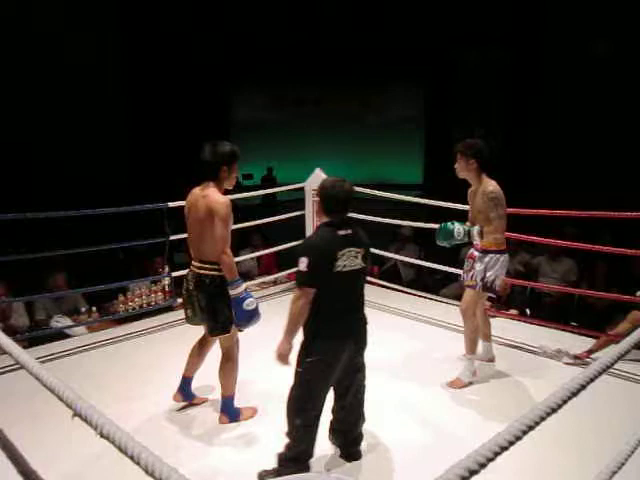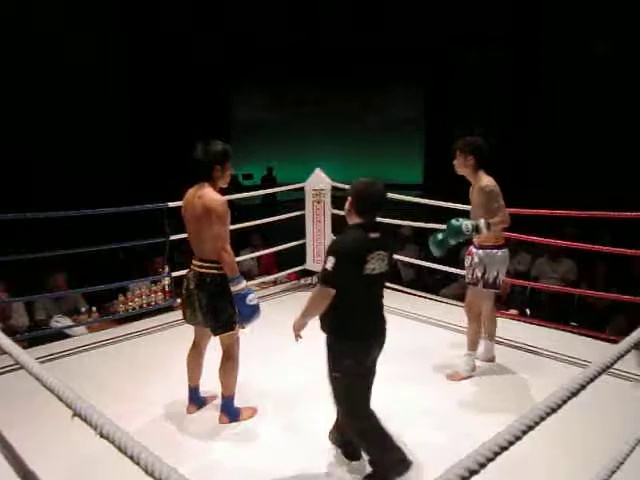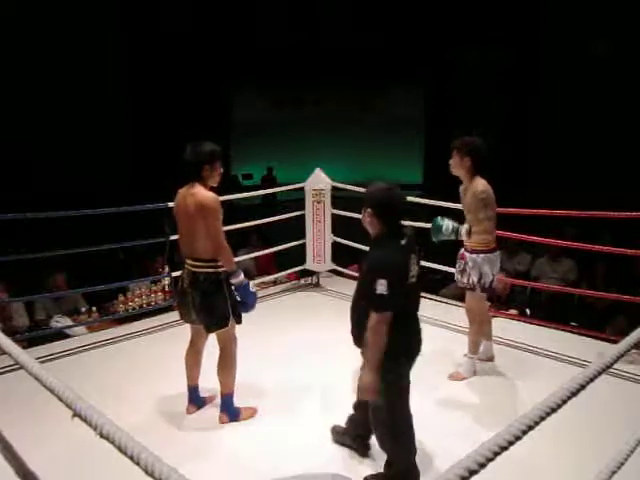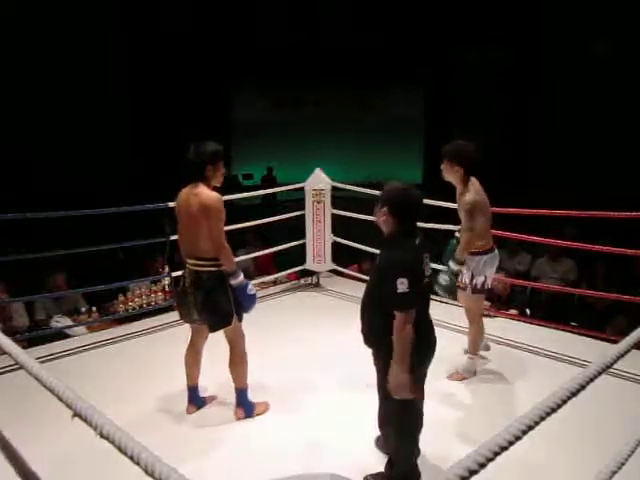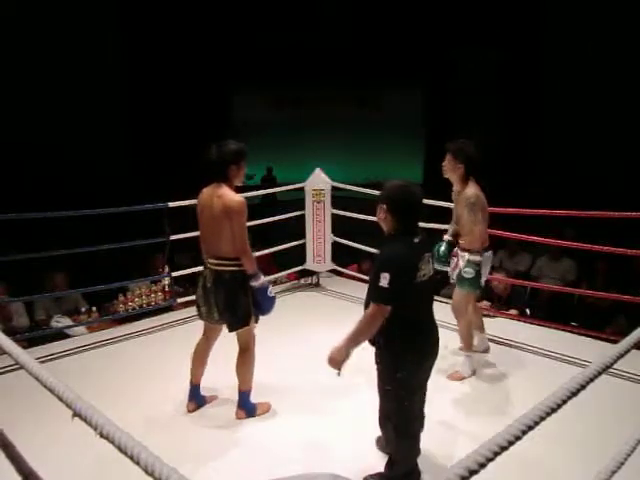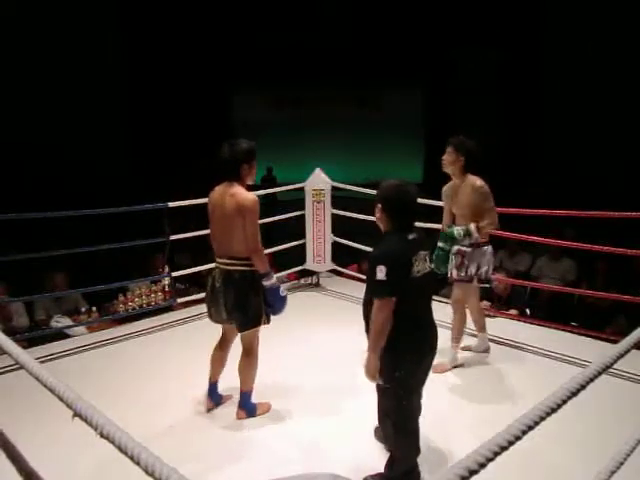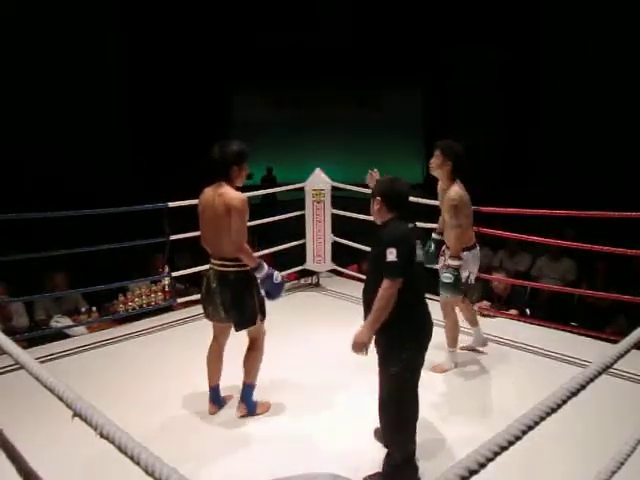
dt=0.4s
person 1, frame 1
left shoulder: (315, 244)
right shoulder: (359, 238)
left elbow: (304, 296)
left wrist: (287, 338)
left hip: (325, 338)
right hip: (355, 331)
left knee: (304, 401)
right knee: (350, 392)
right ankle: (349, 443)
person 1, frame 2
left shoulder: (345, 244)
right shoulder: (382, 241)
left elbow: (325, 292)
left wrist: (302, 319)
left hip: (347, 336)
right hip: (373, 330)
left knee: (350, 399)
right knee: (355, 389)
right ankle: (347, 438)
person 1, frame 3
left shoulder: (383, 259)
right shoulder: (403, 242)
left elbow: (380, 321)
left wrist: (370, 368)
left hip: (392, 348)
right hip: (403, 340)
left knee: (388, 409)
right knee: (368, 390)
right ankle: (356, 434)
person 1, frame 4
left shoulder: (397, 258)
right shoulder: (412, 243)
left elbow: (404, 320)
left wrist: (399, 367)
left hip: (402, 350)
right hip: (418, 344)
left knee: (398, 408)
right knee: (404, 406)
right ankle: (395, 442)
person 1, frame 5
left shoulder: (392, 255)
right shoulder: (420, 244)
left elbow: (378, 312)
left wrist: (345, 347)
left hip: (400, 349)
right hip: (424, 340)
left knee: (396, 409)
right knee: (410, 404)
right ankle: (401, 444)
person 1, frame 6
left shoulder: (386, 250)
right shoulder: (418, 242)
left elbow: (384, 307)
left wrist: (373, 353)
left hip: (399, 345)
right hip: (424, 338)
left knee: (396, 406)
right knee: (406, 400)
right ankle: (392, 434)
person 1, frame 7
left shoulder: (392, 235)
right shoulder: (403, 229)
left elbow: (390, 286)
left wrist: (367, 328)
right wrist: (381, 184)
left hip: (400, 332)
right hip: (412, 327)
left knee: (395, 396)
right knee: (402, 391)
right ankle: (393, 433)
person 2, frame 1
left shoulder: (193, 195)
right shoulder: (220, 202)
right elbow: (224, 252)
right wrist: (238, 290)
left hip: (195, 276)
right hip: (214, 280)
left knee: (209, 336)
right knee: (230, 346)
left ankle: (184, 390)
right ankle: (228, 410)
person 2, frame 2
left shoulder: (189, 195)
right shoulder: (216, 201)
right elbow: (224, 250)
right wrist: (240, 286)
left hip: (195, 276)
right hip: (215, 279)
left knee: (199, 341)
right knee: (230, 346)
left ankle: (194, 399)
right ankle: (228, 410)
person 2, frame 3
left shoulder: (181, 196)
right shoulder: (208, 199)
right elbow: (220, 246)
right wrist: (238, 278)
left hip: (190, 275)
right hip: (210, 278)
left knee: (197, 339)
right knee: (228, 343)
left ankle: (194, 399)
right ankle: (228, 409)
person 2, frame 4
left shoulder: (182, 196)
right shoulder: (212, 200)
left elbow: (182, 240)
right elbow: (221, 247)
right wrist: (237, 279)
left hip: (191, 275)
right hip: (212, 278)
left knee: (197, 338)
right knee: (236, 339)
left ankle: (194, 399)
right ankle: (243, 404)
person 2, frame 5
left shoulder: (203, 196)
right shoulder: (235, 201)
right elbow: (243, 249)
right wrist: (258, 280)
left hip: (211, 274)
right hip: (233, 277)
left knee: (208, 337)
right knee: (246, 342)
left ankle: (194, 397)
right ankle: (245, 405)
person 2, frame 6
left shoulder: (215, 195)
right shoulder: (247, 200)
right elbow: (255, 248)
right wrist: (269, 279)
left hip: (220, 274)
right hip: (242, 277)
left knee: (226, 337)
right knee: (249, 344)
left ankle: (212, 395)
right ankle: (245, 406)
person 2, frame 7
left shoulder: (205, 195)
right shoulder: (237, 199)
left elbow: (205, 240)
right elbow: (240, 247)
right wrist: (262, 269)
left hip: (215, 274)
right hip: (236, 277)
left knee: (219, 338)
right knee: (256, 336)
left ankle: (215, 398)
right ankle: (246, 401)
person 3, frame 1
left shoulder: (491, 191)
right shoulder: (472, 191)
left elbow: (499, 230)
left wrist: (466, 233)
right wrist: (455, 232)
left hip: (492, 256)
right hip: (479, 253)
left knee: (467, 309)
right knee: (477, 307)
left ankle: (468, 370)
right ankle: (486, 351)
person 3, frame 2
left shoulder: (486, 186)
right shoulder: (475, 186)
left elbow: (503, 220)
left wrist: (474, 227)
right wrist: (447, 235)
left hip: (490, 253)
right hip: (481, 250)
left knee: (472, 307)
right knee: (485, 305)
left ankle: (468, 364)
right ankle: (488, 351)
person 3, frame 3
left shoulder: (480, 191)
right shoulder: (465, 188)
left elbow: (487, 230)
left wrist: (454, 230)
left hip: (483, 256)
right hip: (472, 253)
left knee: (473, 309)
right knee: (480, 306)
left ankle: (469, 364)
right ankle: (486, 350)
person 3, frame 4
left shoulder: (469, 199)
right shoulder: (469, 183)
left elbow: (467, 241)
left wrist: (452, 268)
right wrist: (457, 252)
left hip: (479, 257)
right hip: (476, 253)
left knee: (472, 308)
right knee: (465, 297)
left ankle: (470, 364)
right ankle: (480, 342)
person 3, frame 5
left shoulder: (471, 195)
right shoulder: (457, 190)
left elbow: (479, 233)
left wrist: (470, 264)
right wrist: (447, 241)
left hip: (477, 254)
right hip: (463, 251)
left knee: (459, 306)
right knee: (468, 300)
left ankle: (467, 364)
right ankle: (482, 342)
person 3, frame 6
left shoulder: (478, 187)
right shoulder: (447, 190)
left elbow: (492, 221)
left wrist: (465, 232)
right wrist: (442, 246)
left hip: (477, 250)
right hip: (460, 248)
left knee: (458, 301)
right knee: (471, 299)
left ankle: (452, 356)
right ankle: (482, 342)
person 3, frame 7
left shoulder: (454, 195)
right shoulder: (442, 185)
left elbow: (458, 239)
left wrist: (452, 266)
right wrist: (435, 239)
left hip: (464, 254)
right hip: (452, 249)
left knee: (447, 304)
right knee: (462, 297)
left ankle: (452, 357)
right ankle: (479, 338)
